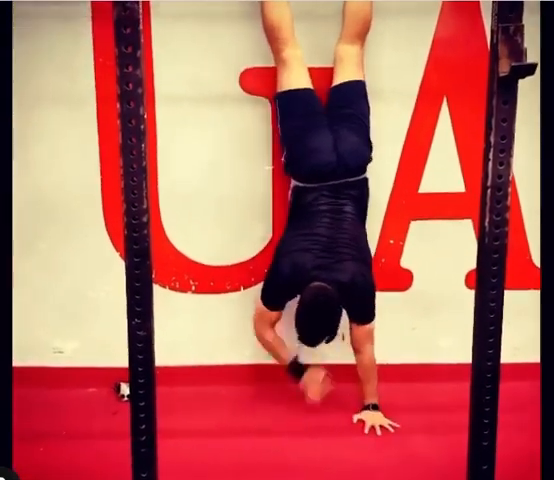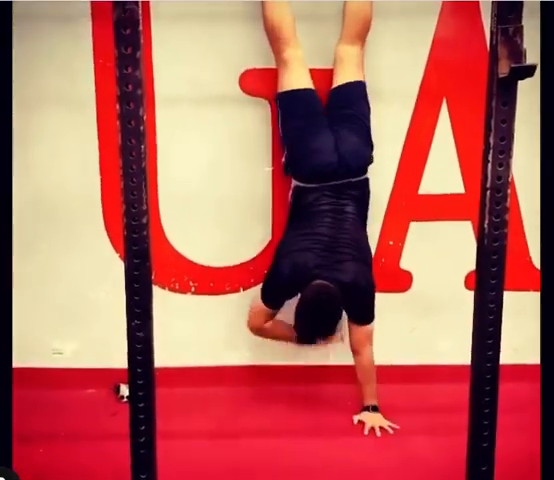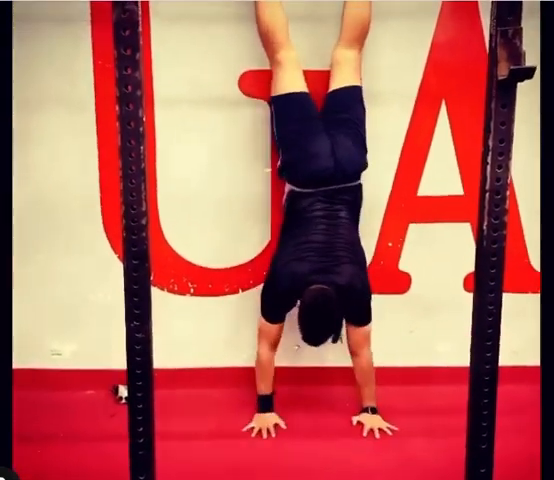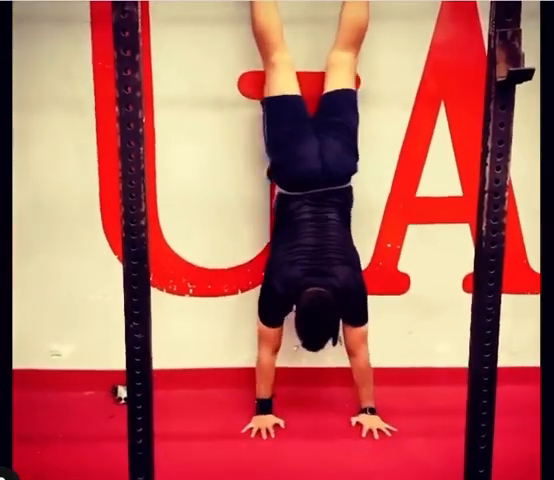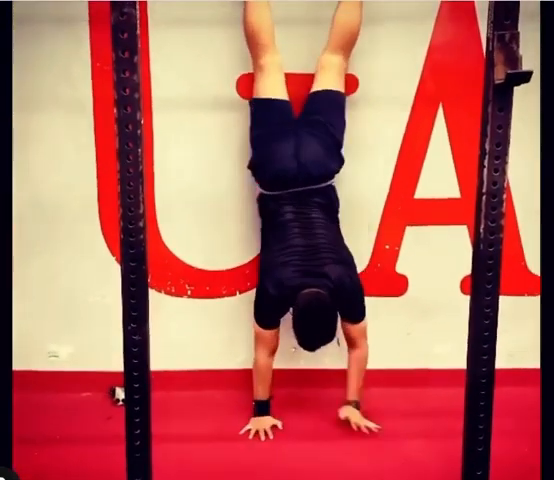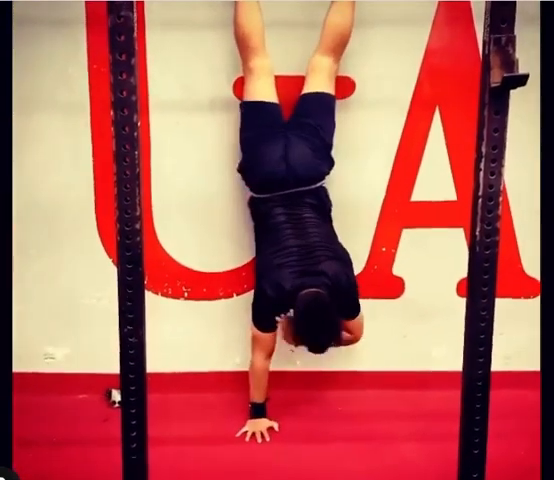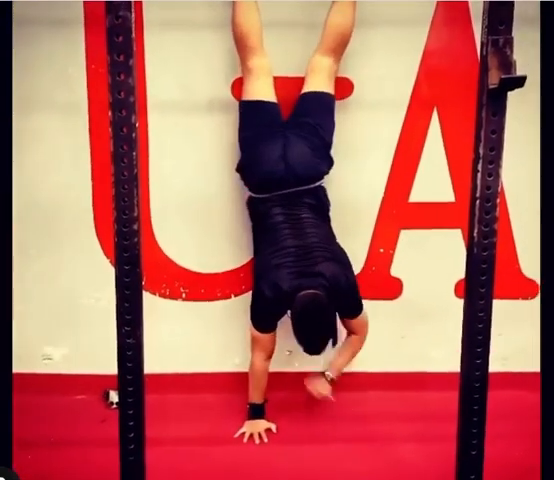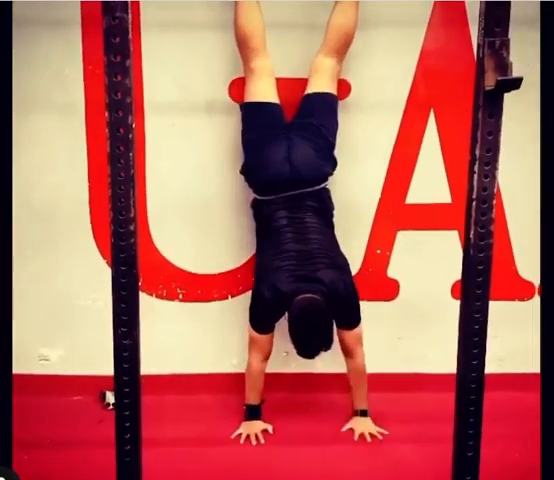
dt=0.1s
person 1, frame 1
left shoulder: (357, 280)
right shoulder: (287, 269)
left elbow: (363, 348)
right elbow: (273, 328)
left wrist: (373, 405)
right wrist: (299, 370)
left hip: (346, 162)
right hip: (313, 163)
left knee: (348, 49)
right knee: (289, 53)
person 1, frame 2
left shoulder: (357, 280)
right shoulder: (287, 268)
left elbow: (362, 350)
right elbow: (261, 322)
left wrist: (372, 406)
right wrist: (305, 335)
left hip: (348, 161)
right hip: (313, 162)
left knee: (349, 51)
right knee: (289, 54)
person 1, frame 3
left shoulder: (354, 284)
right shoulder: (283, 277)
left elbow: (360, 351)
right elbow: (266, 346)
left wrist: (371, 408)
right wrist: (264, 406)
left hip: (342, 165)
right hip: (308, 165)
left knee: (346, 55)
right knee: (284, 56)
person 1, frame 4
left shoulder: (349, 282)
right shoulder: (280, 283)
left elbow: (356, 351)
right elbow: (266, 349)
left wrist: (368, 411)
right wrist: (263, 409)
left hip: (331, 169)
right hip: (296, 166)
left knee: (342, 56)
right knee: (277, 58)
person 1, frame 5
left shoulder: (345, 282)
right shoulder: (274, 285)
left elbow: (358, 344)
right elbow: (264, 352)
left wrist: (353, 403)
right wrist: (260, 411)
left hip: (314, 164)
right hip: (279, 168)
left knee: (332, 59)
right knee: (268, 61)
person 1, frame 6
left shoulder: (340, 278)
right shoulder: (272, 288)
left elbow: (354, 333)
right elbow: (261, 355)
right wrist: (255, 413)
left hip: (304, 170)
right hip: (268, 171)
left knee: (324, 60)
right knee: (257, 63)
person 1, frame 7
left shoulder: (340, 279)
right shoulder: (271, 289)
right elbow: (261, 355)
left wrist: (328, 375)
right wrist: (254, 415)
left hip: (303, 168)
right hip: (268, 170)
left knee: (323, 60)
right knee: (256, 62)
person 1, frame 8
left shoulder: (340, 285)
right shoulder: (269, 291)
left elbow: (354, 355)
right elbow: (257, 358)
left wrist: (362, 413)
right wrist: (252, 415)
left hip: (307, 171)
right hip: (270, 174)
left knee: (326, 63)
right knee: (257, 64)
